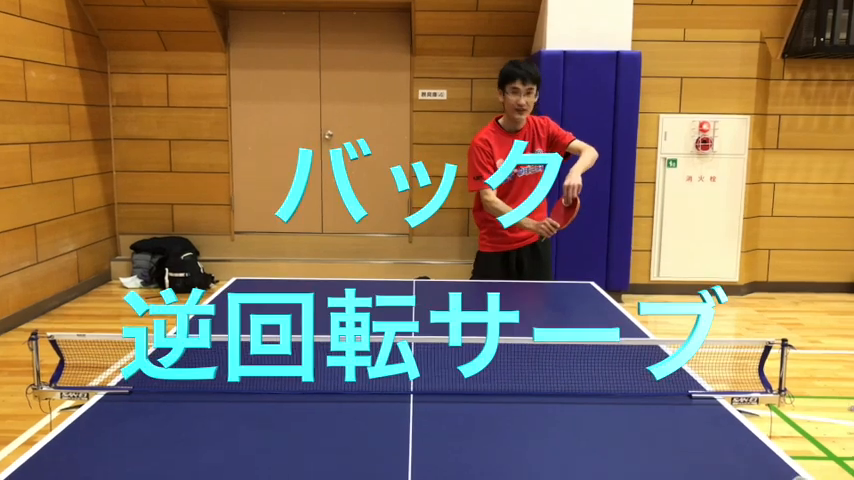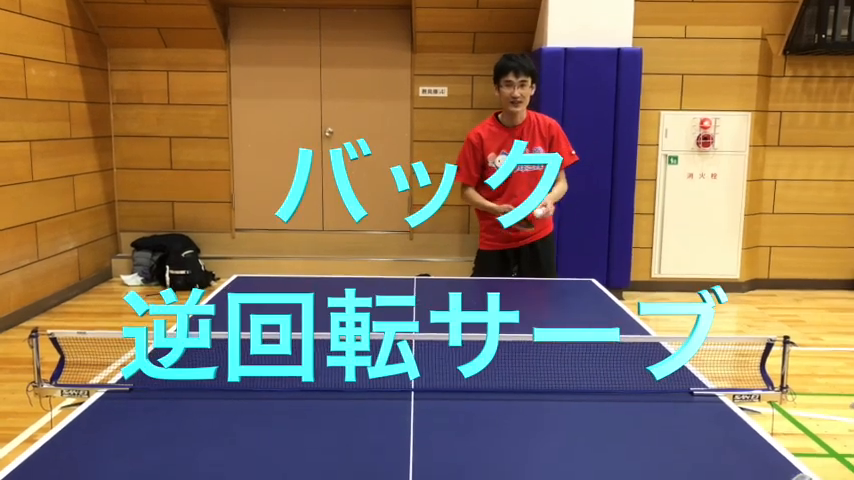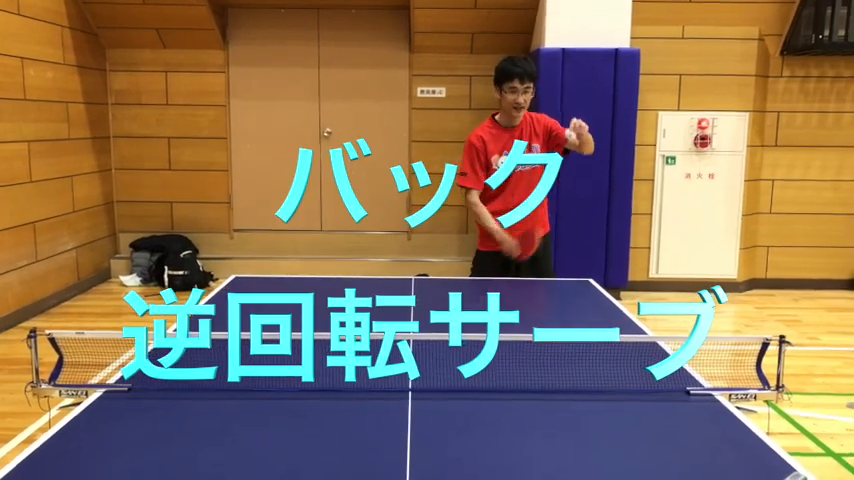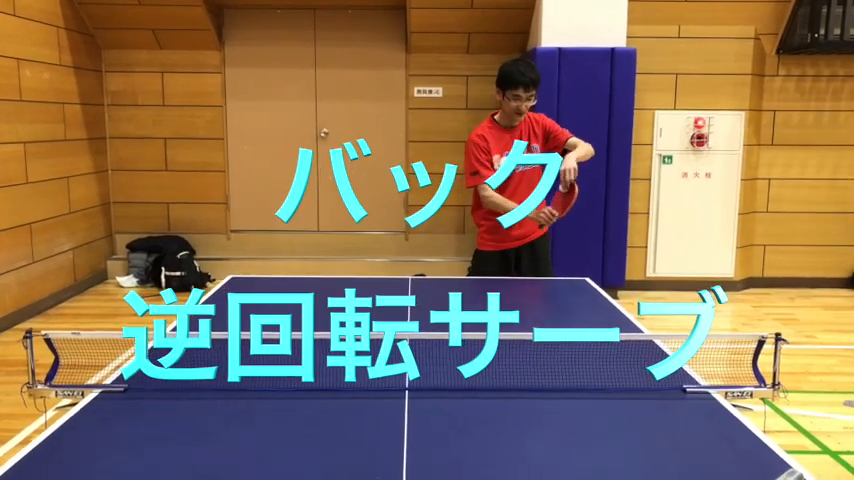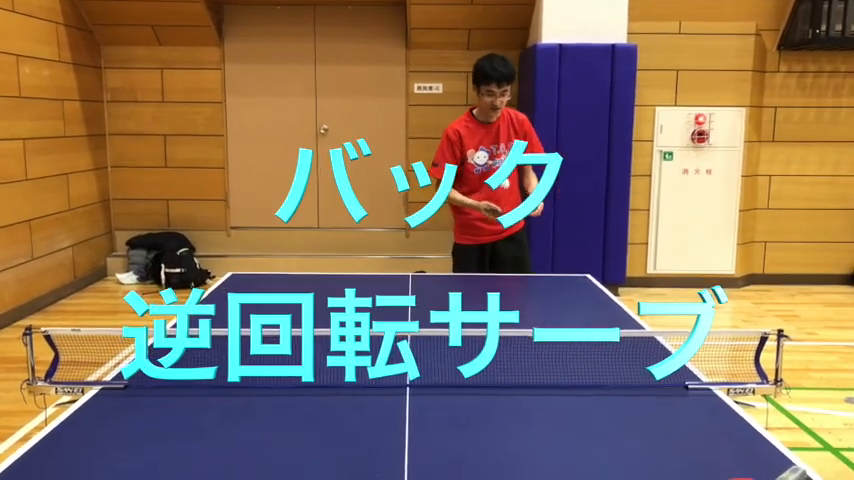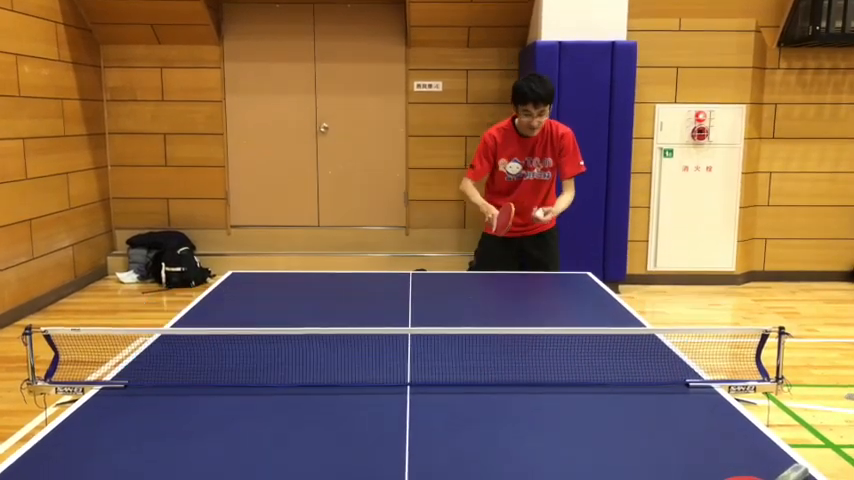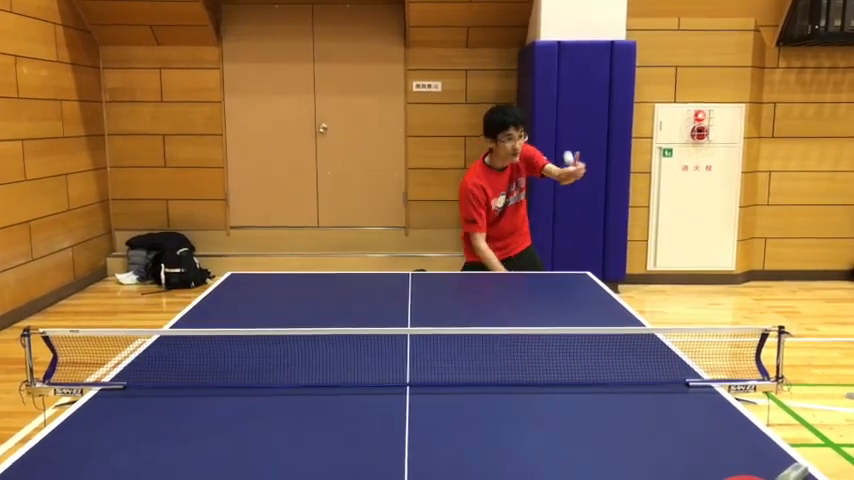
dt=0.7s
person 1, frame 1
left shoulder: (544, 128)
right shoulder: (483, 142)
left elbow: (590, 152)
right elbow: (489, 200)
left wrist: (575, 172)
right wrist: (532, 225)
left hip: (537, 241)
right hip: (496, 244)
person 1, frame 2
left shoulder: (549, 128)
right shoulder: (479, 137)
left elbow: (561, 181)
right elbow: (467, 190)
left wrist: (548, 200)
right wrist: (497, 209)
left hip: (538, 236)
right hip: (495, 240)
person 1, frame 3
left shoulder: (542, 125)
right shoulder: (480, 139)
left elbow: (586, 149)
right elbow: (472, 198)
left wrist: (582, 134)
right wrist: (501, 236)
left hip: (536, 236)
right hip: (495, 241)
person 1, frame 4
left shoulder: (540, 125)
right shoulder: (480, 138)
left elbow: (587, 149)
right elbow: (486, 196)
left wrist: (572, 155)
right wrist: (530, 213)
left hip: (534, 237)
right hip: (493, 242)
person 1, frame 5
left shoulder: (520, 123)
right shoulder: (456, 132)
left elbow: (527, 172)
right wrist: (476, 206)
left hip: (512, 232)
right hip: (470, 236)
person 1, frame 6
left shoulder: (563, 136)
right shoulder: (495, 137)
left elbow: (569, 189)
right elbow: (467, 184)
left wrist: (554, 211)
right wrist: (486, 208)
left hip: (541, 232)
person 1, frame 7
left shoulder: (525, 154)
right shoulder: (474, 183)
left elbow: (557, 174)
right elbow: (478, 241)
left wrist: (571, 173)
left hip: (521, 248)
right hip: (486, 256)
